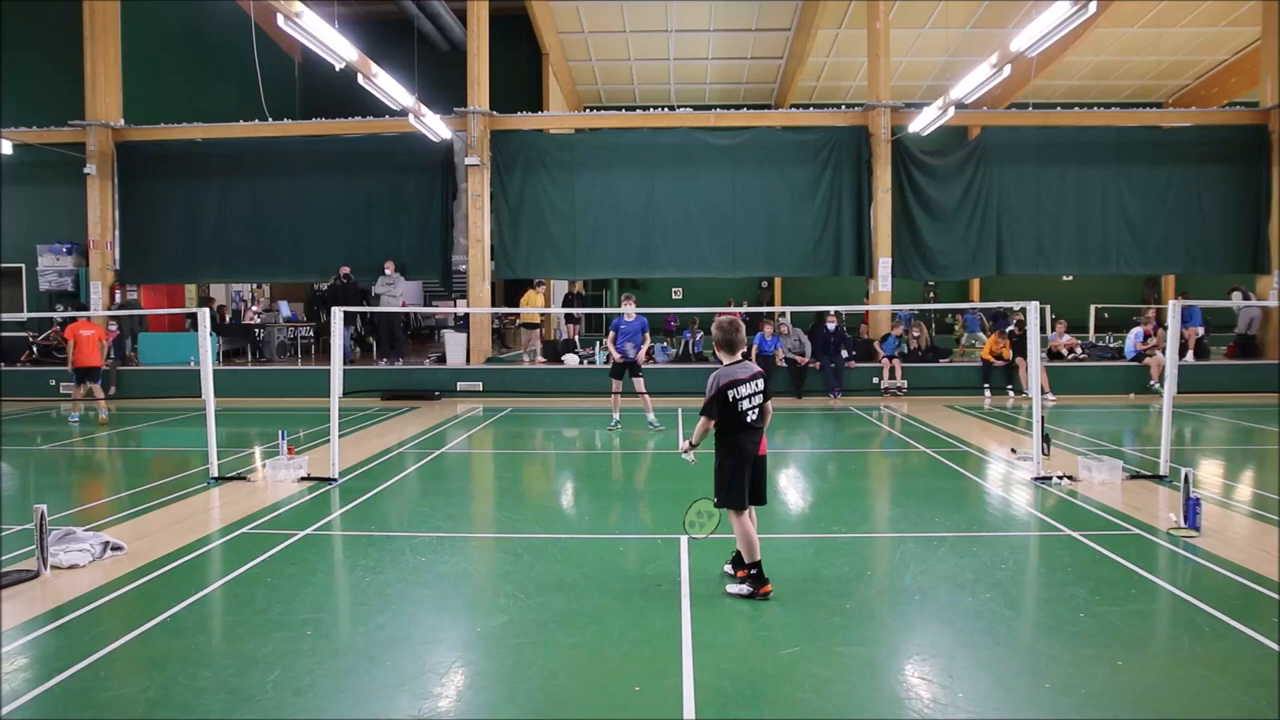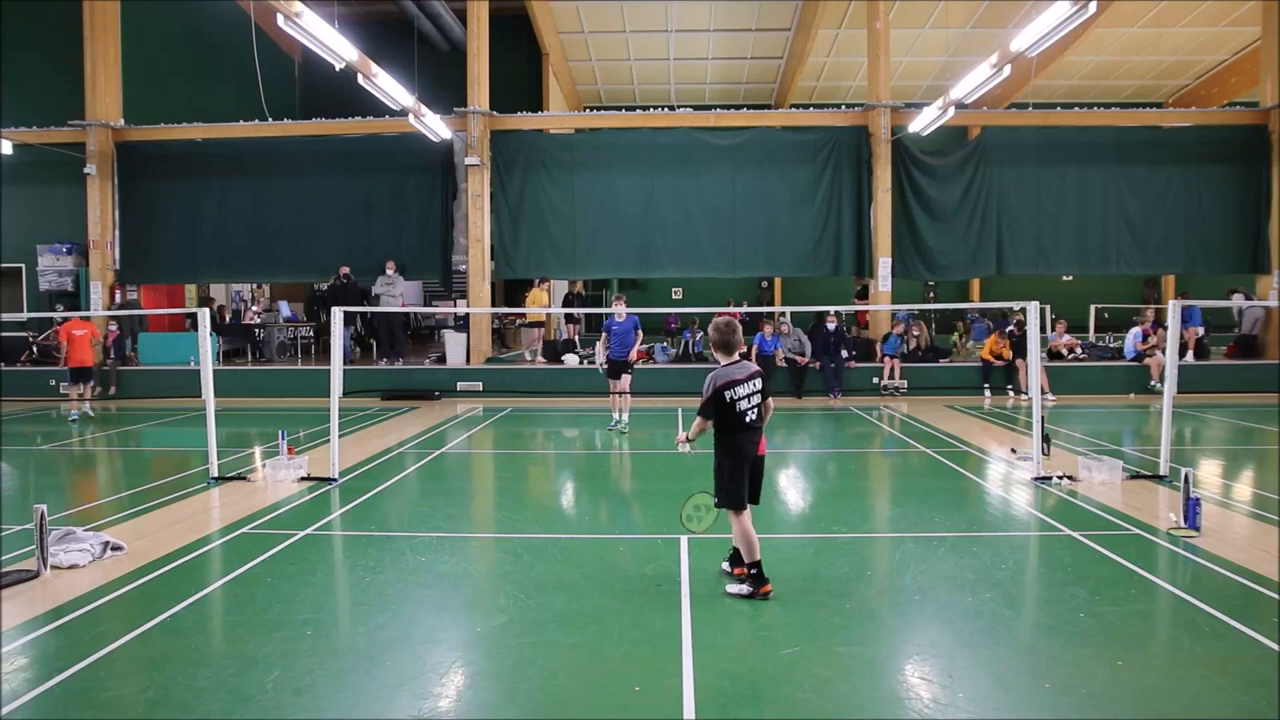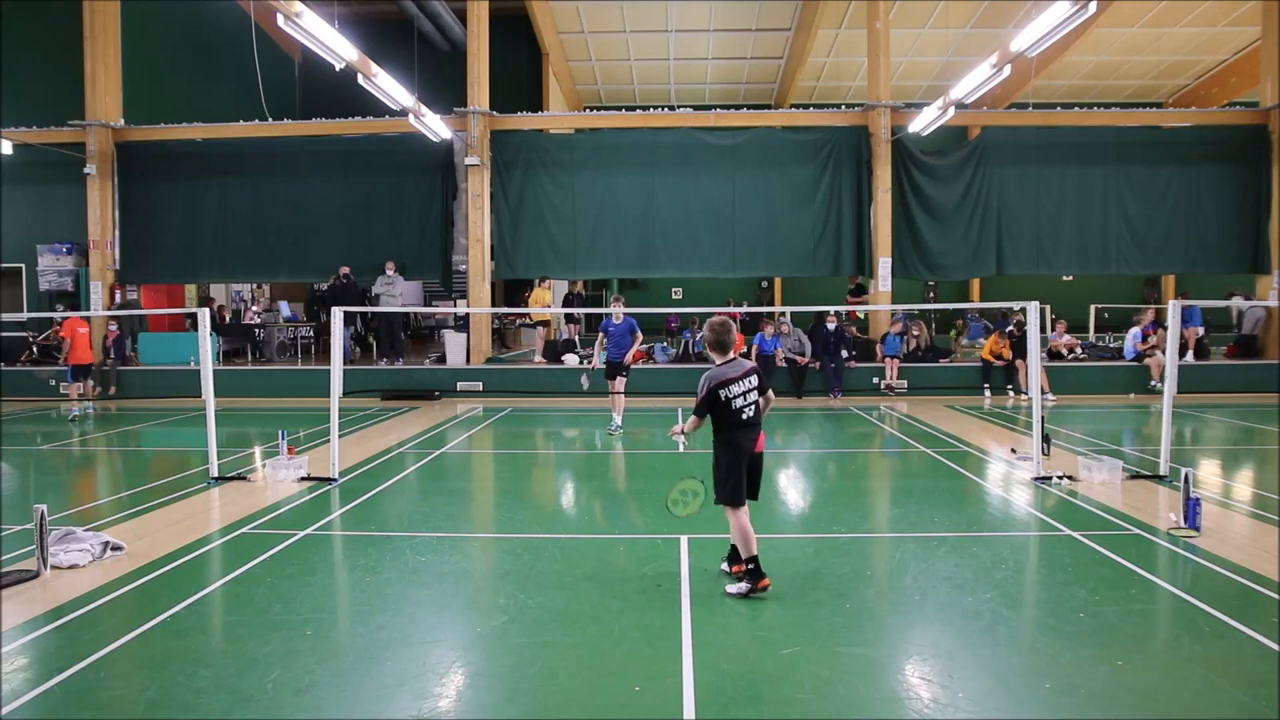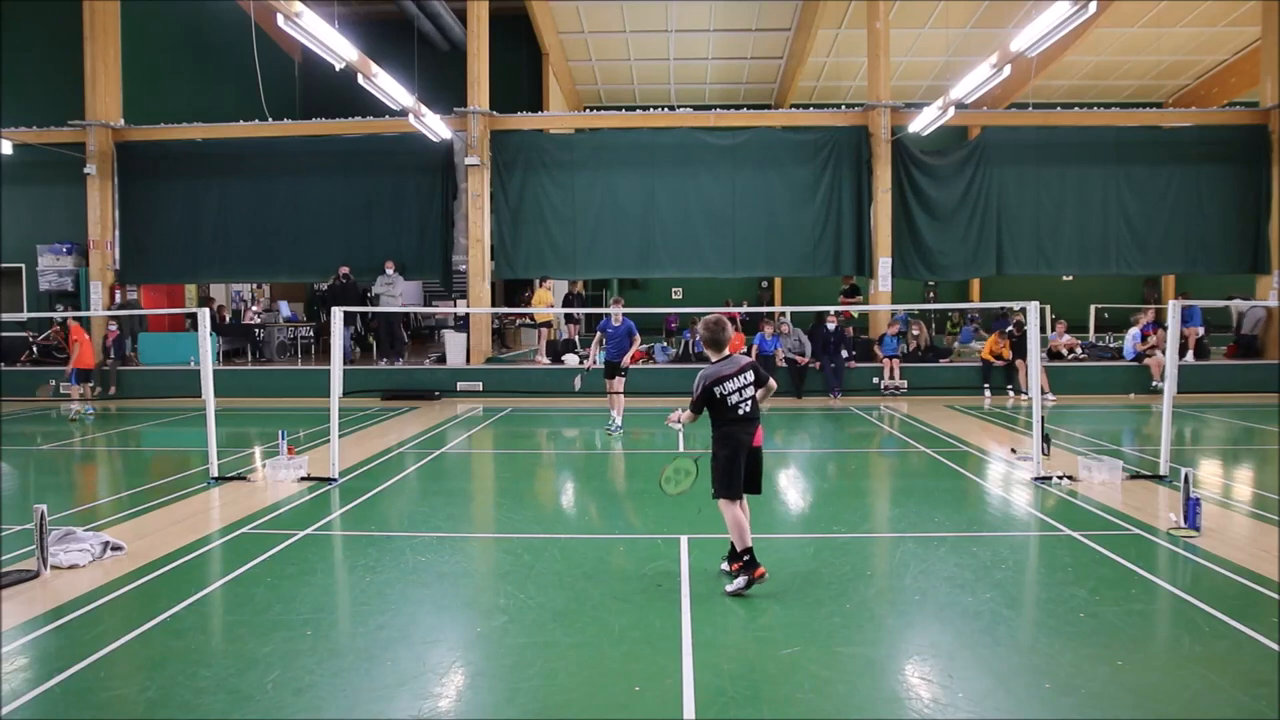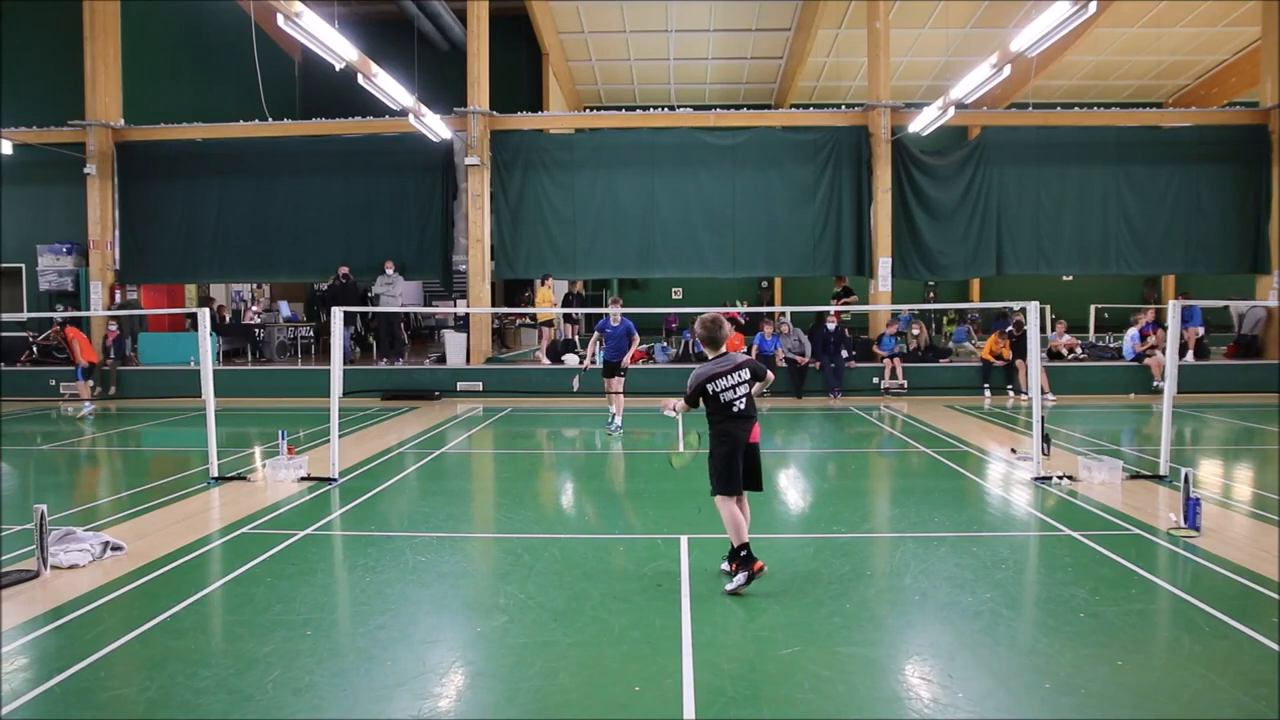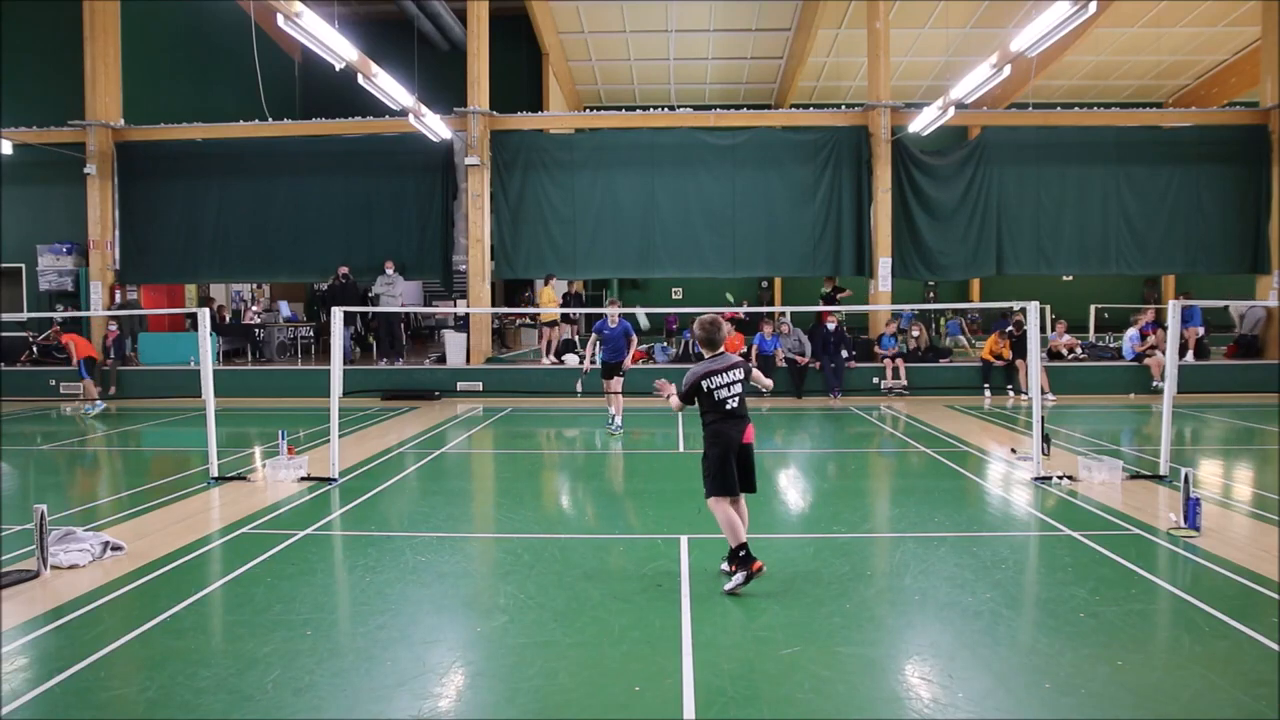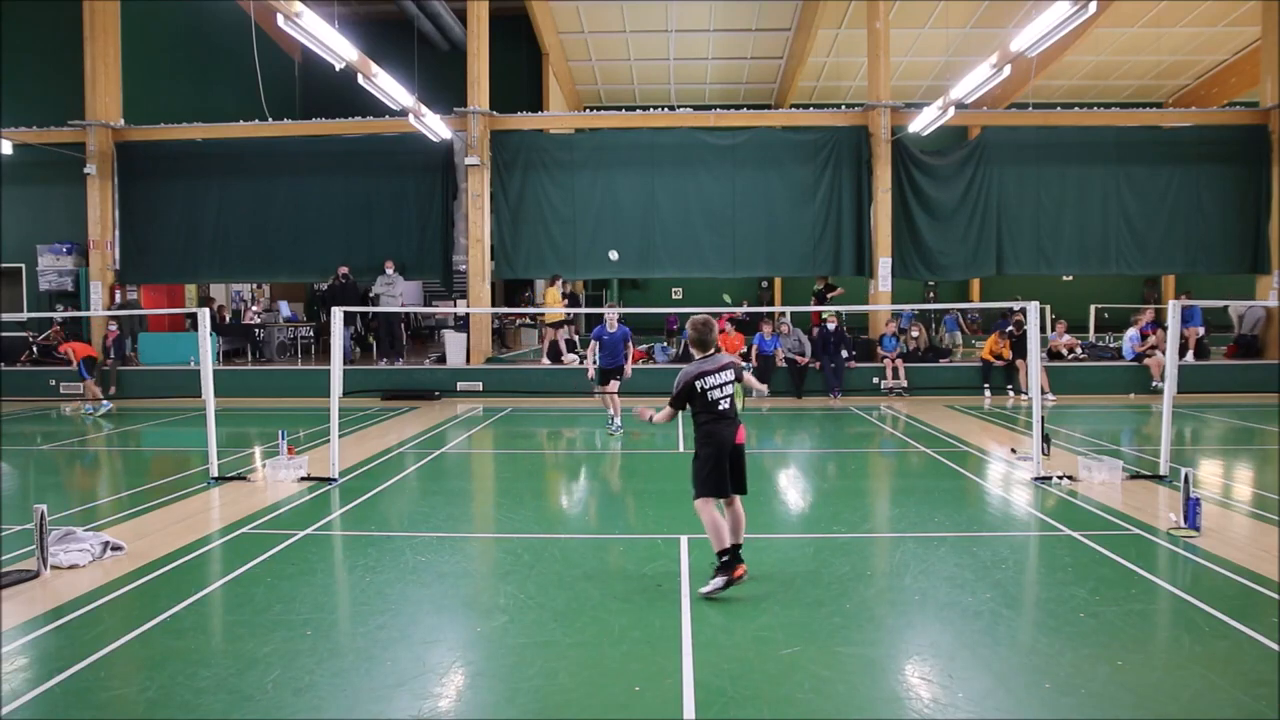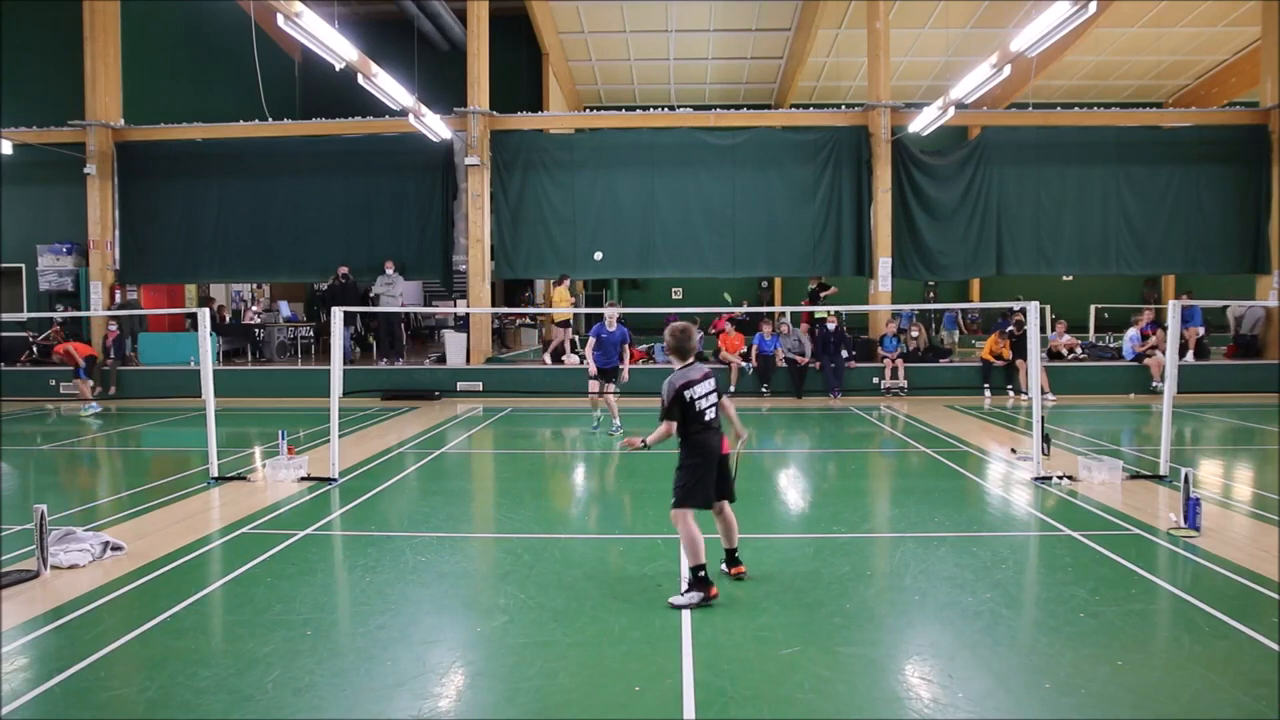
dt=0.2s
person 1, frame 1
left shoulder: (719, 378)
right shoulder: (757, 372)
left elbow: (707, 422)
right elbow: (767, 410)
left wrist: (691, 444)
left hip: (732, 451)
right hip: (757, 448)
left knee: (737, 513)
right knee: (747, 509)
left ankle: (757, 579)
right ankle: (741, 563)
person 1, frame 2
left shoulder: (716, 380)
right shoulder: (755, 371)
left elbow: (703, 423)
right elbow: (768, 406)
left wrist: (687, 437)
left hip: (732, 451)
right hip: (756, 446)
left knee: (736, 513)
right knee: (742, 506)
left ankle: (757, 579)
right ankle: (738, 560)
person 1, frame 3
left shoulder: (711, 379)
right shoulder: (751, 368)
left elbow: (697, 420)
right elbow: (769, 399)
left wrist: (681, 430)
left hip: (730, 447)
right hip: (755, 442)
left knee: (733, 509)
right knee: (740, 502)
left ankle: (755, 574)
right ankle: (736, 558)
person 1, frame 4
left shoulder: (706, 377)
right shoulder: (748, 363)
left elbow: (692, 415)
right elbow: (771, 387)
left wrist: (677, 418)
left hip: (728, 443)
right hip: (753, 437)
left knee: (728, 503)
right knee: (739, 498)
left ankle: (751, 565)
right ankle: (736, 557)
person 1, frame 5
left shoulder: (700, 375)
right shoulder: (744, 361)
left elbow: (686, 407)
right elbow: (768, 379)
left wrist: (673, 405)
left hip: (725, 440)
right hip: (749, 434)
left knee: (724, 500)
right knee: (739, 496)
left ankle: (748, 560)
right ankle: (736, 556)
person 1, frame 6
left shoulder: (696, 374)
right shoulder: (738, 362)
left elbow: (679, 406)
right elbow: (753, 374)
left wrist: (670, 393)
right wrist: (765, 383)
left hip: (719, 440)
right hip: (743, 435)
left knee: (717, 502)
right knee: (736, 497)
left ankle: (746, 560)
right ankle: (736, 558)
person 1, frame 7
left shoulder: (688, 375)
right shoulder: (728, 363)
left elbow: (671, 413)
right elbow: (744, 377)
left wrist: (652, 417)
right wrist: (759, 387)
left hip: (710, 441)
right hip: (734, 436)
left knee: (705, 504)
right knee: (731, 499)
left ankle: (726, 566)
right ankle: (735, 558)
person 1, frame 8
left shoulder: (673, 384)
right shoulder: (706, 372)
left elbow: (669, 428)
right elbow: (724, 404)
left wrist: (643, 443)
right wrist: (739, 429)
left hip: (695, 453)
right hip: (718, 446)
left knee: (681, 515)
right knee: (721, 505)
left ankle: (701, 584)
right ankle: (733, 562)
